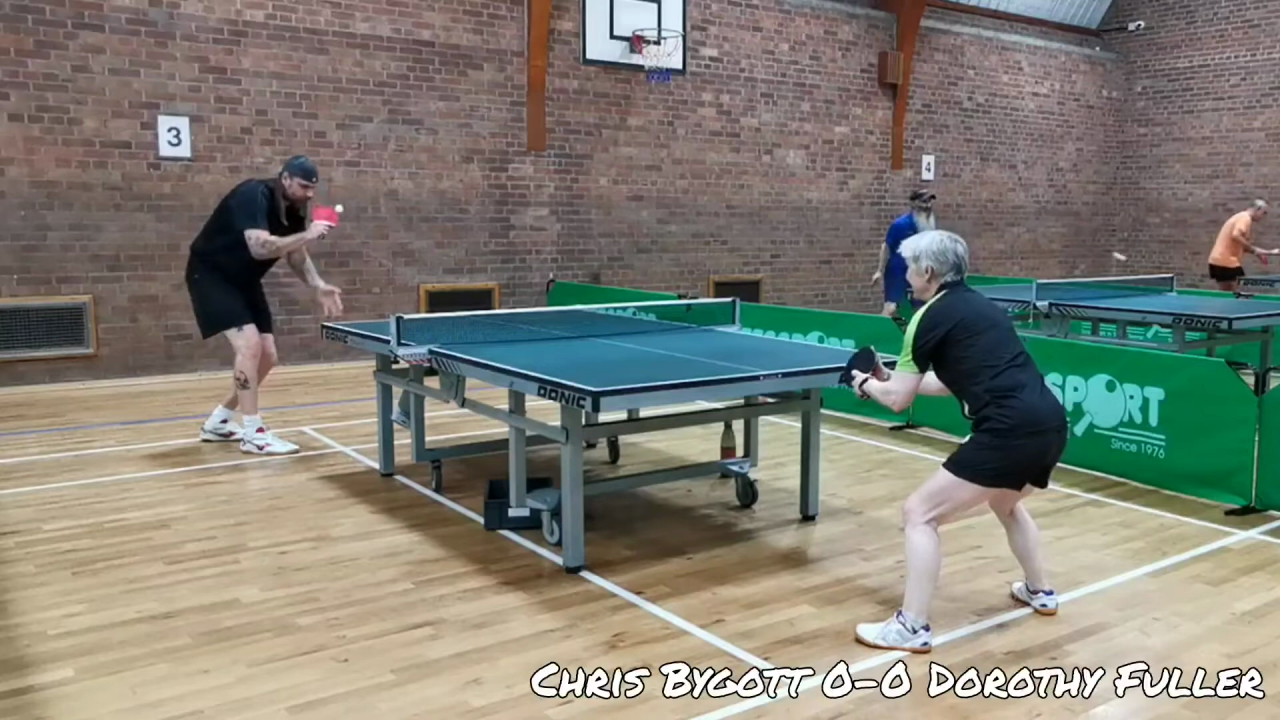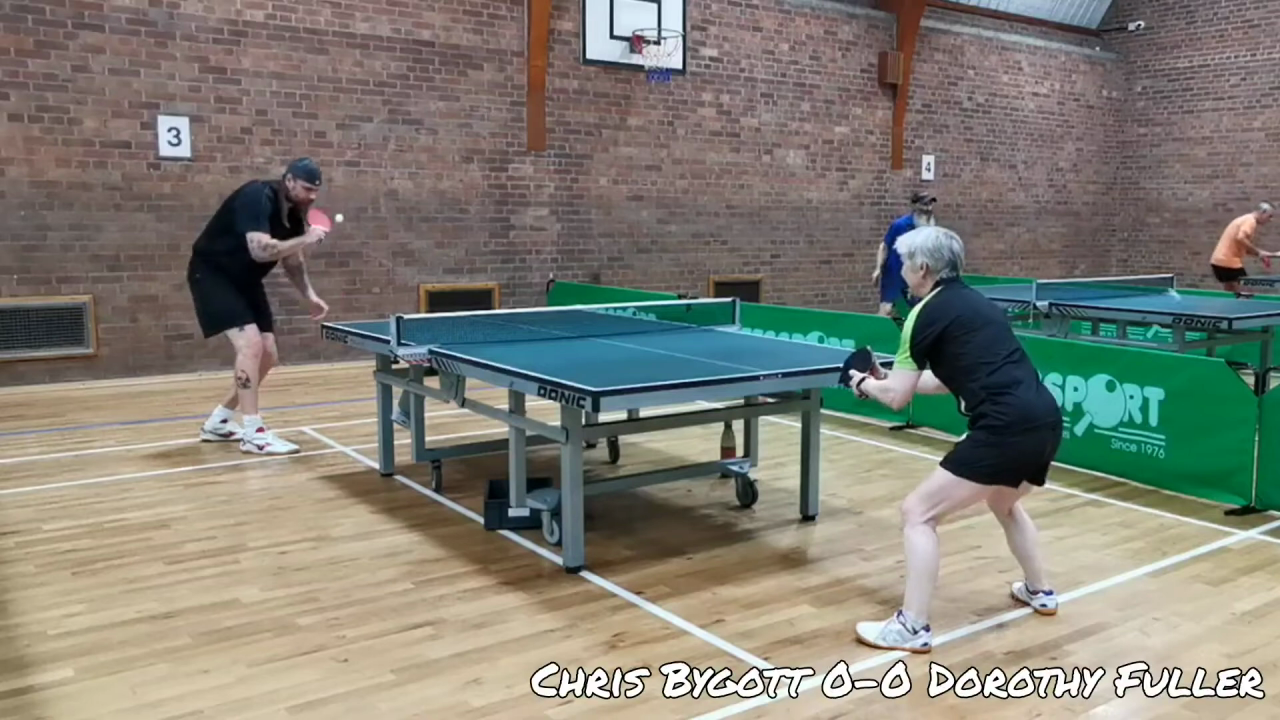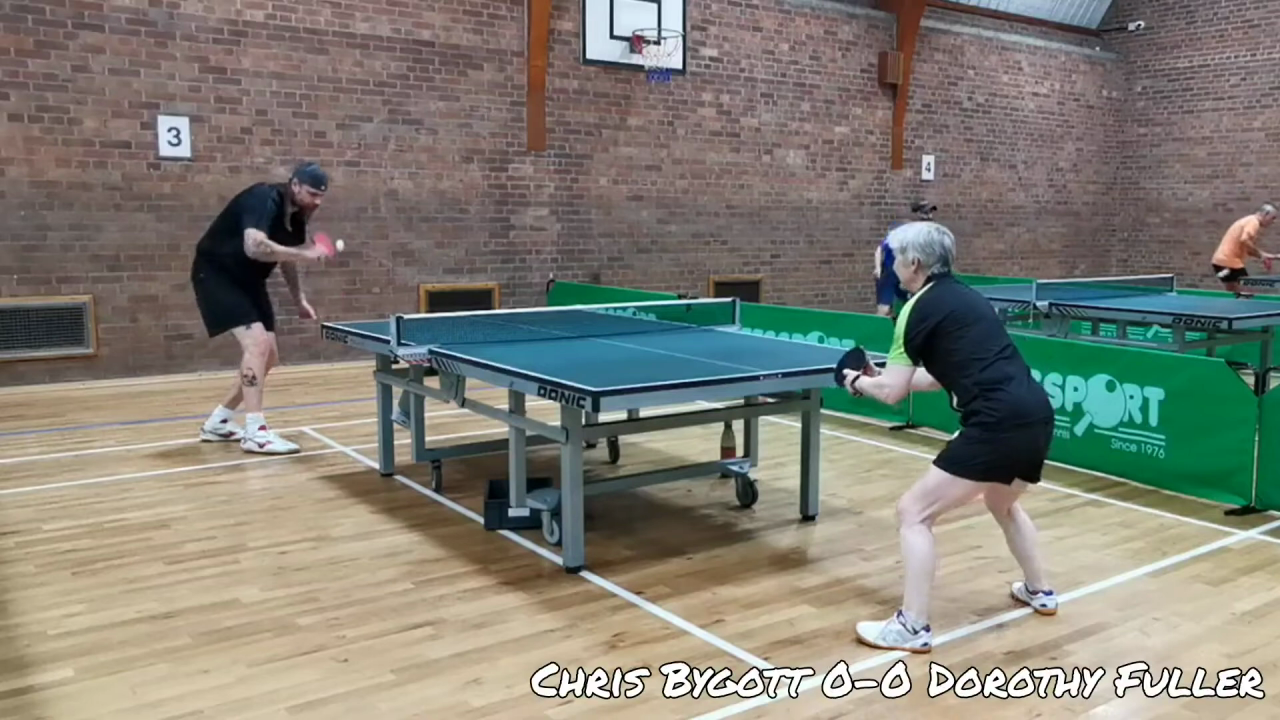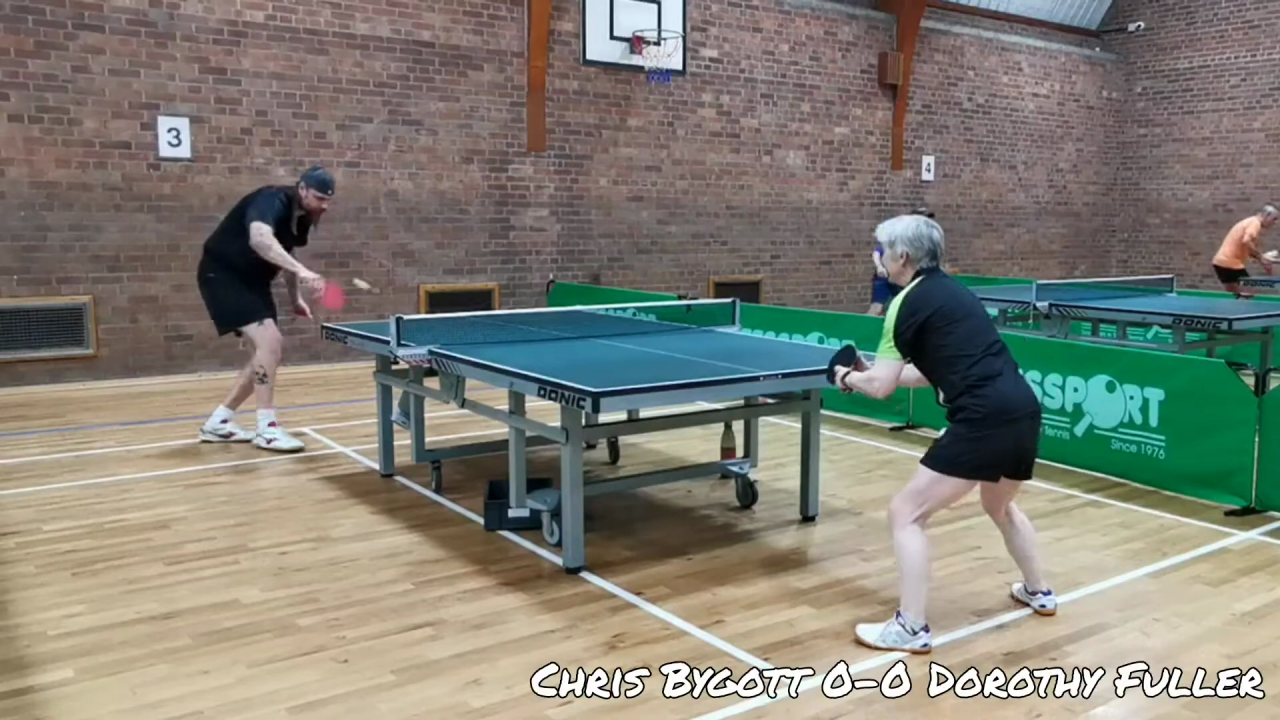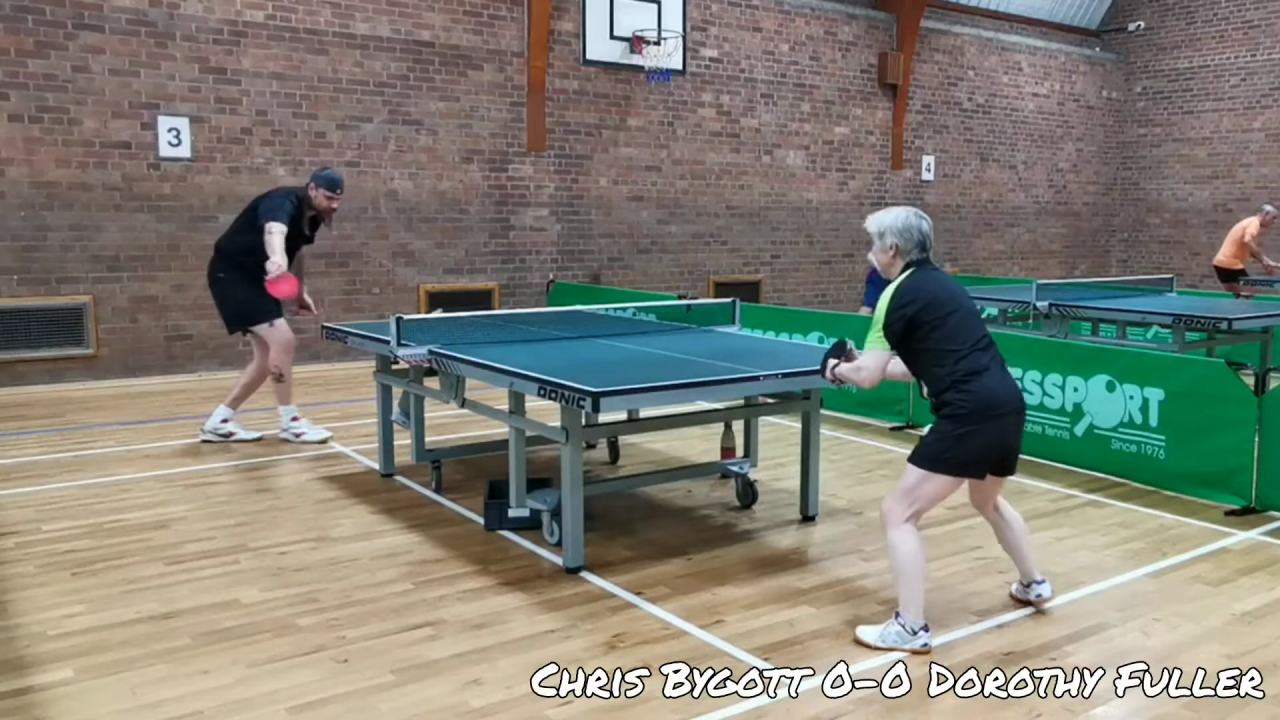
dt=0.1s
person 1, frame 1
left shoulder: (932, 316)
right shoulder: (978, 306)
left elbow: (898, 400)
left wrist: (866, 384)
right wrist: (893, 377)
left hip: (1011, 432)
right hip: (1050, 424)
left knee: (920, 513)
right knee: (1005, 503)
left ankle: (912, 626)
right ankle: (1040, 591)
person 1, frame 2
left shoulder: (928, 312)
right shoulder: (972, 302)
left elbow: (898, 397)
left wrist: (865, 383)
right wrist: (888, 377)
left hip: (1007, 428)
right hip: (1044, 420)
left knee: (918, 513)
right knee: (1003, 503)
left ankle: (912, 627)
right ankle: (1039, 591)
person 1, frame 3
left shoulder: (920, 307)
right shoulder: (964, 297)
left elbow: (893, 393)
left wrist: (859, 381)
right wrist: (882, 374)
left hip: (999, 425)
right hip: (1037, 416)
left knee: (914, 512)
right knee: (1002, 502)
left ankle: (912, 627)
right ankle: (1039, 591)
person 1, frame 4
left shoulder: (910, 301)
right shoulder: (952, 291)
left elbow: (880, 387)
left wrist: (849, 378)
right wrist: (872, 371)
left hip: (985, 420)
right hip: (1023, 411)
left knee: (905, 514)
right knee: (1000, 506)
left ankle: (912, 628)
right ankle: (1040, 593)
person 1, frame 5
left shoulder: (900, 293)
right shoulder: (941, 284)
left elbow: (868, 376)
left wrist: (838, 368)
right wrist: (862, 362)
left hip: (970, 416)
right hip: (1008, 406)
left knee: (898, 514)
right knee: (988, 500)
left ankle: (911, 628)
right ankle: (1034, 584)
person 2, frame 1
left shoulder: (295, 210)
right shoulder: (254, 195)
left elbow: (297, 256)
right elbow: (261, 247)
left wrist: (318, 286)
right wrist: (308, 235)
left hip: (245, 281)
right hip: (211, 275)
left knee: (267, 357)
right knee: (249, 346)
left ankle: (218, 421)
right ankle: (253, 432)
person 2, frame 2
left shoulder: (296, 211)
right shoulder: (259, 197)
left elbow: (291, 257)
right elbow: (260, 249)
left wrist: (309, 294)
right wrist: (306, 241)
left hip: (246, 280)
right hip: (213, 274)
left knee: (267, 356)
right knee: (251, 345)
left ankle: (218, 421)
right ankle: (254, 432)
person 2, frame 3
left shoulder: (298, 214)
right shoulder: (264, 199)
left elbow: (288, 259)
right elbow: (255, 247)
left wrist: (299, 299)
right wrist: (305, 253)
left hip: (248, 280)
right hip: (216, 275)
left knee: (268, 356)
right knee: (257, 344)
left ankle: (218, 422)
right ankle: (256, 431)
person 2, frame 4
left shoulder: (304, 216)
right shoulder: (274, 201)
right elbow: (259, 238)
left wrist: (296, 297)
right wrist: (300, 270)
left hip: (250, 279)
right hip: (222, 275)
left knee: (265, 353)
right knee: (270, 341)
left ankle: (218, 422)
right ankle: (267, 427)
person 2, frame 5
left shoulder: (313, 216)
right shoulder: (285, 202)
right elbow: (274, 234)
left wrist: (301, 292)
right wrist: (278, 259)
left hip: (258, 278)
right hip: (232, 275)
left knee: (268, 354)
right knee: (283, 340)
left ankle: (219, 422)
right ankle: (290, 421)
